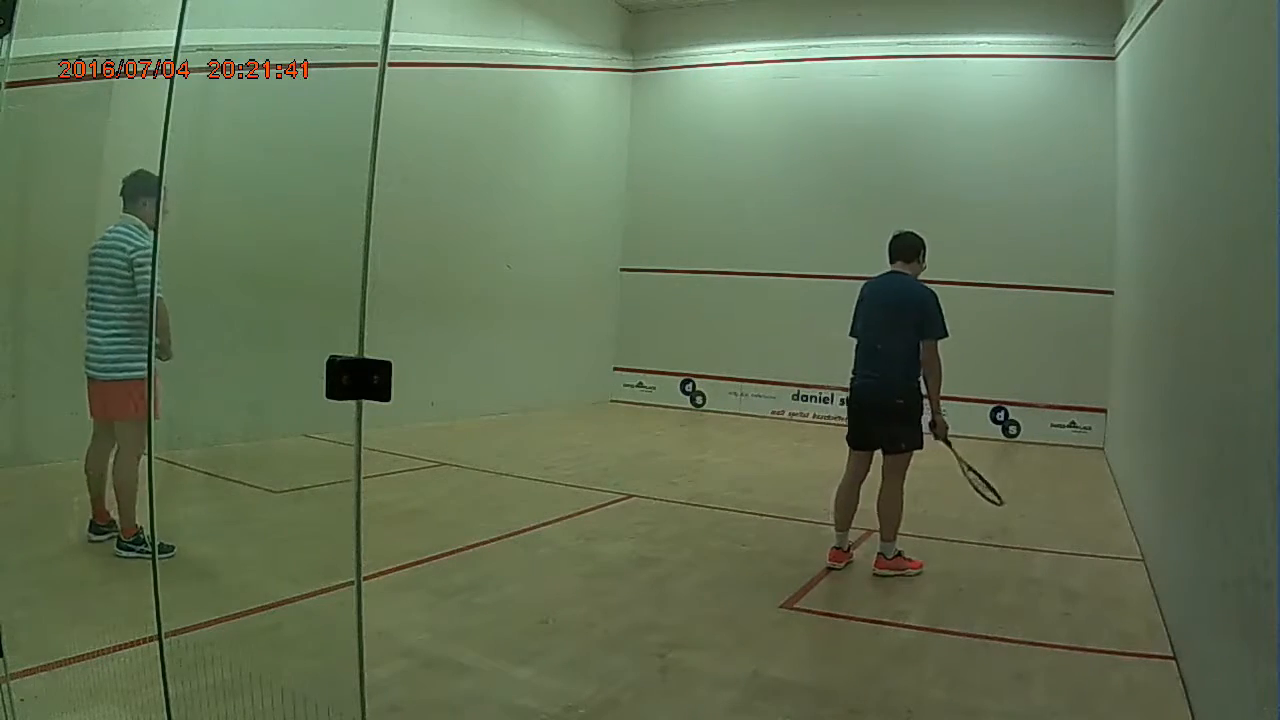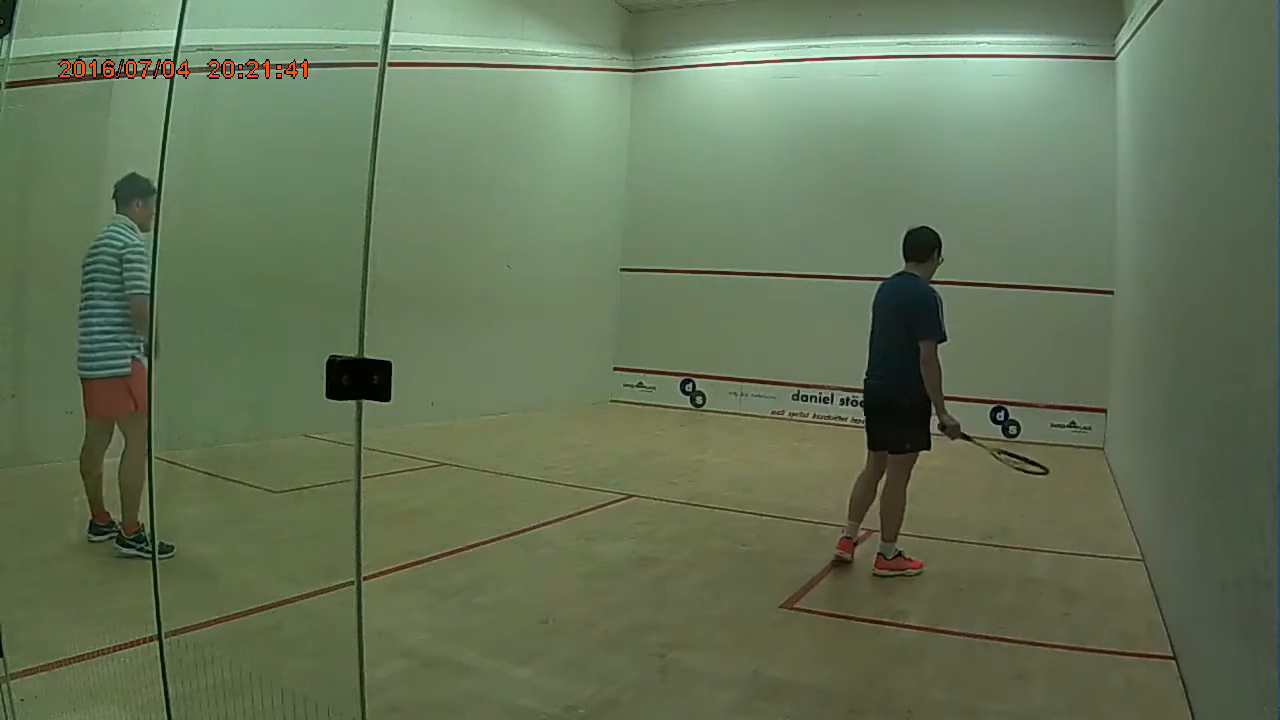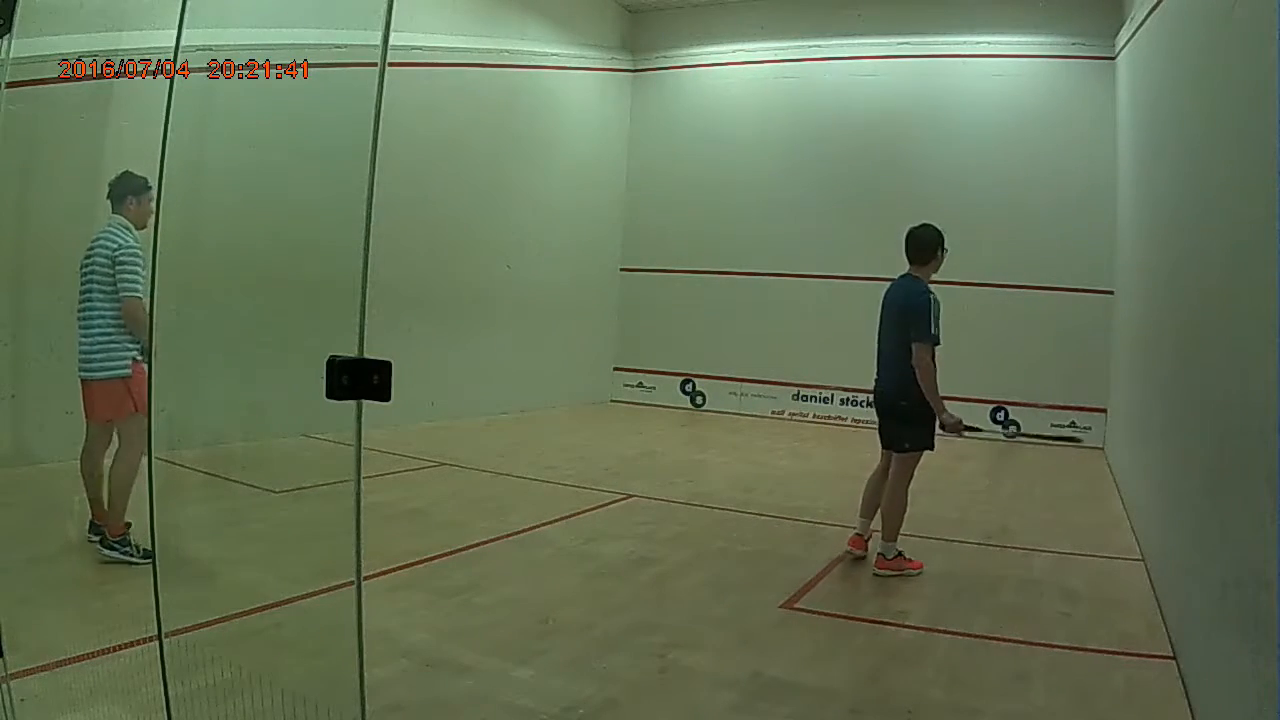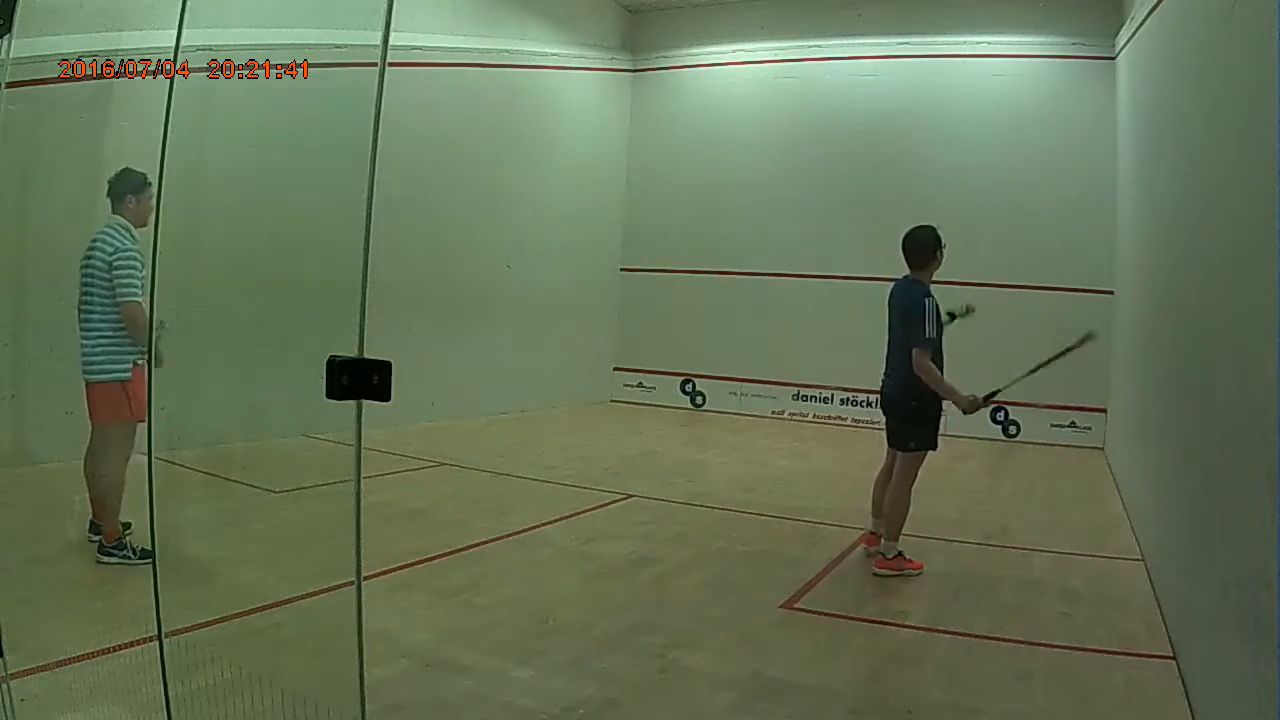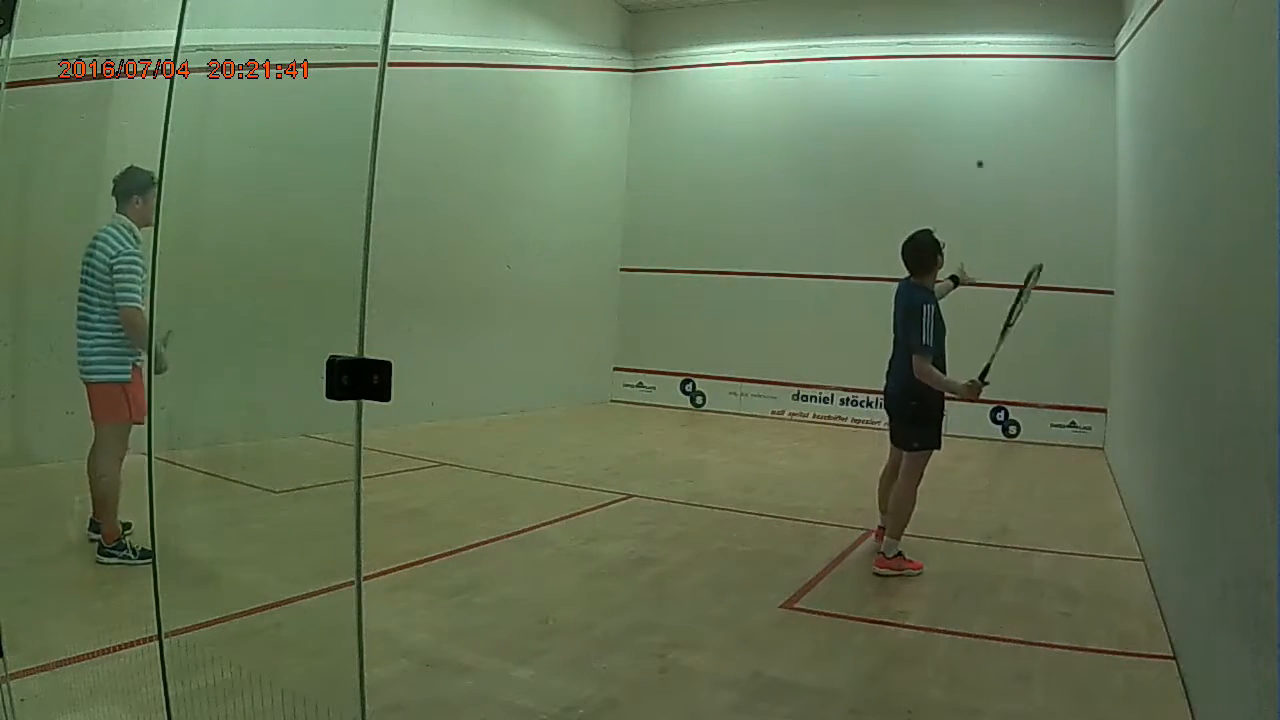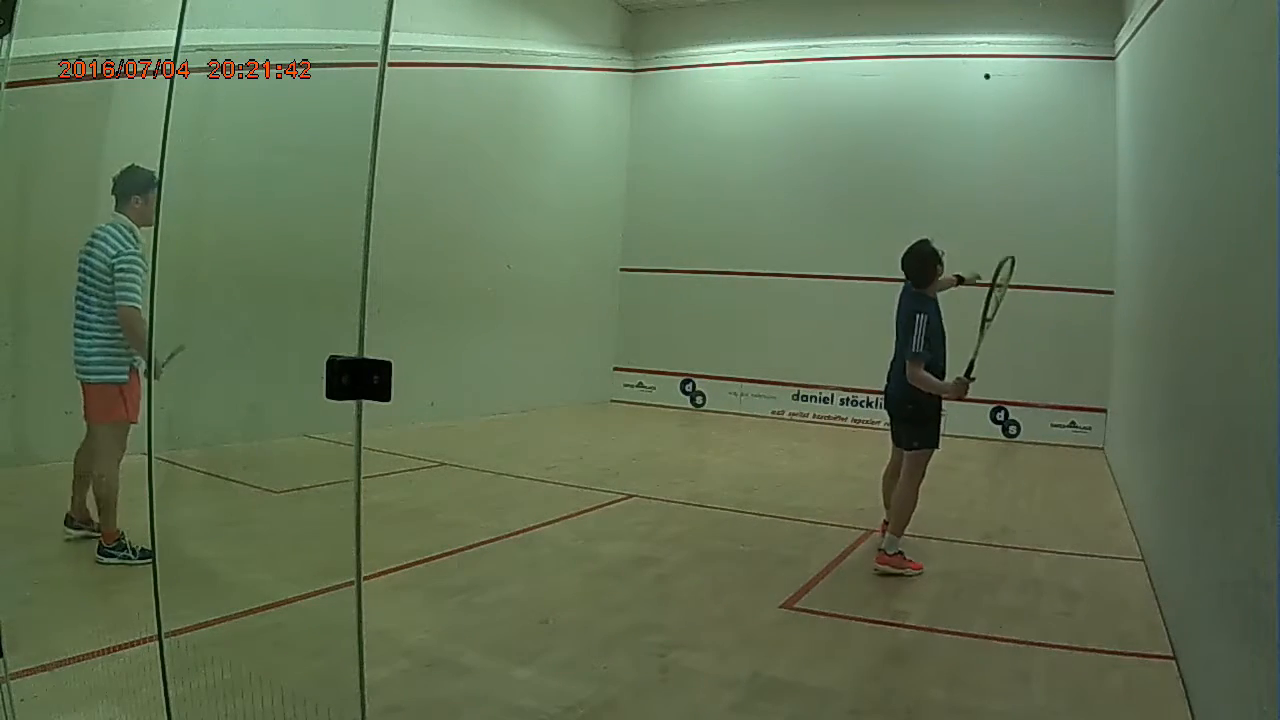
dt=0.2s
person 1, frame 1
left shoulder: (101, 243)
right shoulder: (141, 245)
right elbow: (152, 306)
right wrist: (166, 344)
left hip: (99, 359)
right hip: (128, 362)
left knee: (102, 440)
right knee: (131, 447)
left ankle: (100, 520)
right ankle: (129, 536)
person 1, frame 2
left shoulder: (97, 245)
right shoulder: (132, 244)
right elbow: (139, 304)
left hip: (91, 358)
right hip: (120, 359)
left knee: (95, 441)
right knee: (138, 442)
left ankle: (100, 521)
right ankle: (131, 531)
person 1, frame 3
left shoulder: (97, 243)
right shoulder: (126, 245)
right elbow: (132, 307)
right wrist: (149, 344)
left hip: (92, 359)
right hip: (119, 360)
left knee: (96, 441)
right knee: (133, 444)
left ankle: (99, 520)
right ankle: (114, 536)
person 1, frame 4
left shoulder: (99, 240)
right shoulder: (124, 248)
right elbow: (131, 311)
right wrist: (152, 348)
left hip: (96, 359)
right hip: (118, 363)
left knee: (100, 443)
right knee: (117, 451)
left ankle: (100, 520)
right ankle: (112, 541)
person 1, frame 5
left shoulder: (101, 237)
right shoulder: (127, 252)
right elbow: (131, 316)
right wrist: (155, 355)
left hip: (94, 358)
right hip: (115, 363)
left knee: (103, 444)
right knee: (113, 450)
left ankle: (101, 519)
right ankle: (110, 541)
person 1, frame 6
left shoulder: (97, 237)
right shoulder: (127, 251)
right elbow: (129, 316)
right wrist: (152, 357)
left hip: (90, 358)
right hip: (113, 364)
left knee: (94, 440)
right knee: (110, 452)
left ankle: (77, 515)
right ankle: (110, 541)
person 2, frame 1
left shoulder: (867, 289)
right shoulder: (923, 296)
right elbow: (929, 359)
right wrist: (936, 411)
left hip: (861, 391)
right hip: (899, 397)
left knee: (854, 471)
right knee: (893, 477)
left ankle: (839, 548)
right ankle: (887, 555)
person 2, frame 2
left shoulder: (885, 289)
right shoulder: (926, 297)
right elbow: (928, 359)
right wrist: (942, 412)
left hip: (875, 391)
right hip: (906, 397)
left knee: (873, 468)
right knee: (897, 477)
left ankle: (848, 538)
right ankle: (888, 555)
person 2, frame 3
left shoulder: (896, 289)
right shoulder: (924, 299)
right elbow: (921, 360)
right wrist: (941, 411)
left hip: (886, 392)
right hip: (909, 398)
left knee: (885, 467)
right knee: (900, 476)
left ankle: (860, 535)
right ankle: (888, 555)
person 2, frame 4
left shoulder: (902, 288)
right shoulder: (924, 301)
right elbow: (921, 364)
left wrist: (946, 318)
right wrist: (955, 397)
left hip: (893, 392)
right hip: (915, 398)
left knee: (891, 466)
right knee: (904, 476)
left ankle: (874, 533)
right ankle: (888, 554)
person 2, frame 5
left shoulder: (908, 287)
right shoulder: (924, 307)
right elbow: (922, 367)
left wrist: (955, 281)
right wrist: (957, 390)
left hip: (898, 392)
right hip: (918, 398)
left knee: (895, 463)
right knee: (910, 475)
left ankle: (884, 527)
right ankle: (889, 553)
person 2, frame 6
left shoulder: (913, 289)
right shoulder: (920, 314)
left elbow: (936, 283)
right elbow: (915, 374)
left wrist: (960, 278)
right wrist: (948, 389)
left hip: (900, 395)
right hip: (917, 400)
left knee: (898, 462)
right knee: (912, 473)
left ankle: (890, 522)
right ankle: (890, 551)
